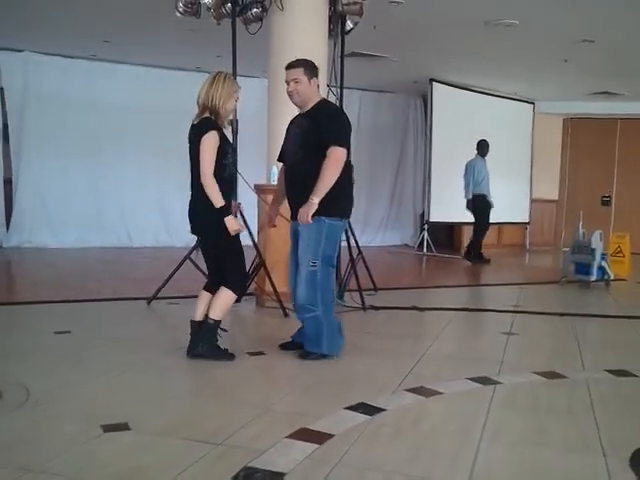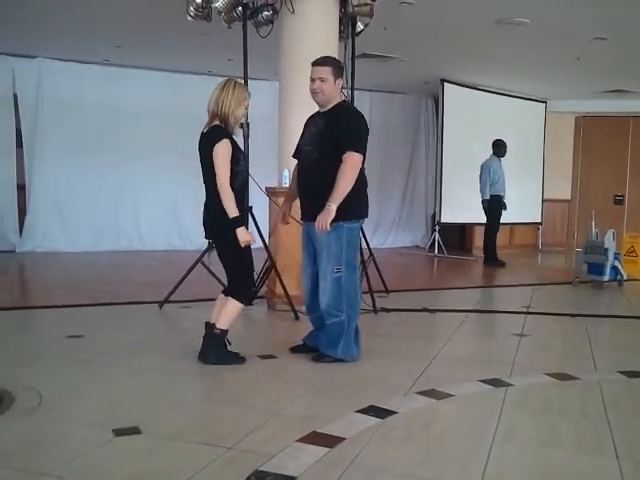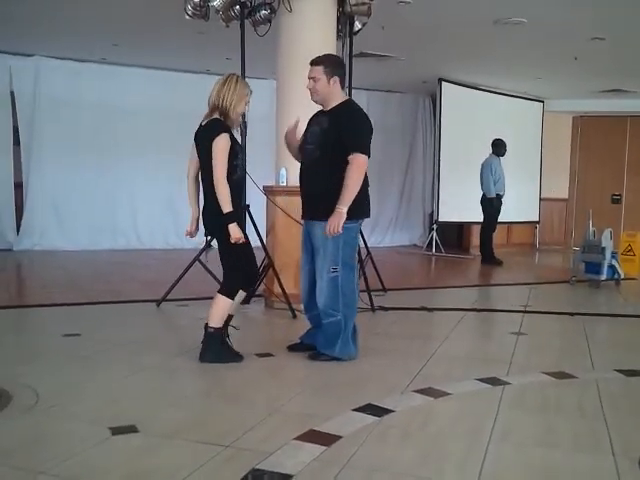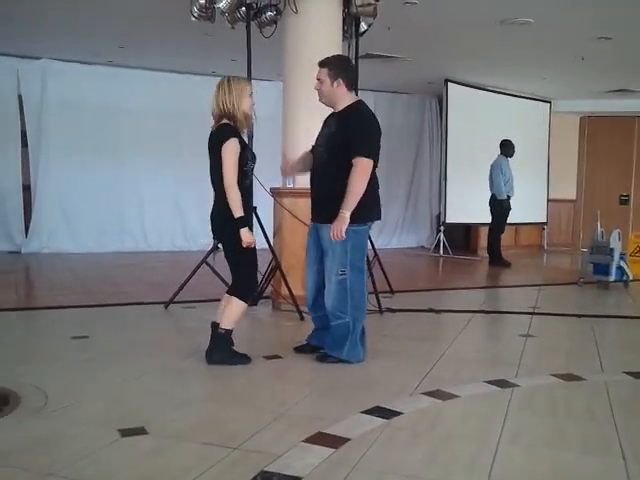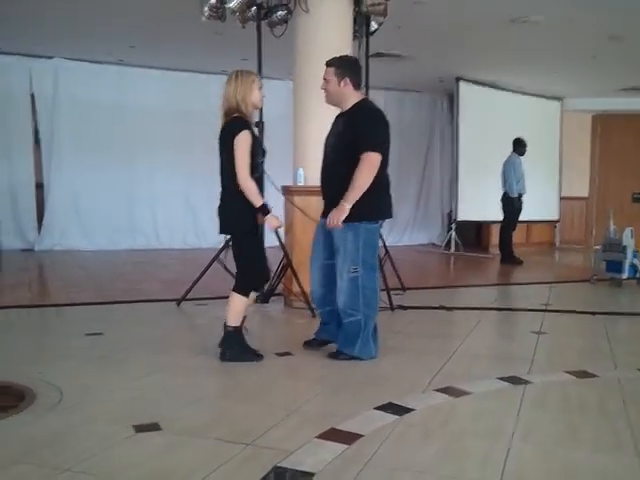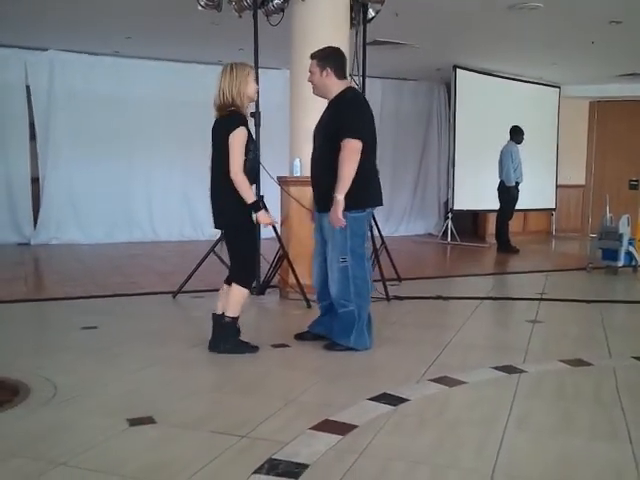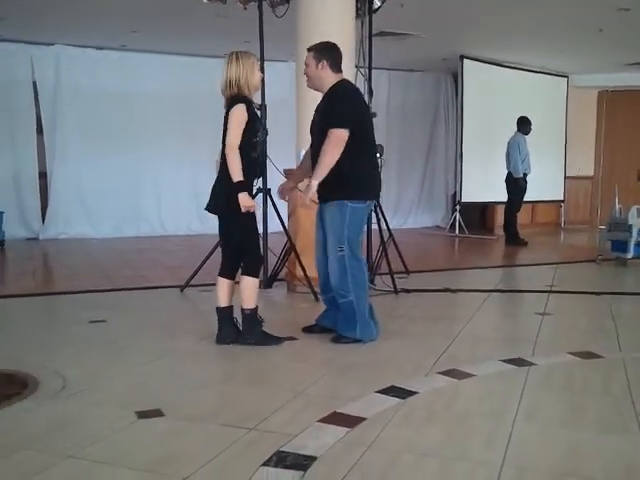
dt=0.3s
person 1, frame 1
left shoulder: (331, 115)
right shoulder: (296, 122)
left elbow: (336, 158)
right elbow: (287, 167)
left wrist: (314, 200)
right wrist: (276, 202)
left hip: (326, 210)
right hip: (302, 210)
left knee: (315, 274)
right knee: (301, 276)
left ankle: (325, 341)
right ankle: (310, 334)
person 1, frame 2
left shoulder: (350, 118)
right shoulder: (313, 121)
left elbow: (352, 164)
left wrist: (331, 207)
right wrist: (289, 199)
left hip: (340, 215)
right hip: (312, 214)
left knee: (336, 280)
right knee: (314, 280)
left ankle: (342, 346)
right ankle: (320, 337)
person 1, frame 3
left shoulder: (353, 117)
right shoulder: (317, 118)
left elbow: (357, 164)
right elbow: (303, 157)
left wrist: (341, 210)
right wrist: (292, 139)
left hip: (337, 214)
right hip: (314, 213)
left knee: (334, 279)
right knee: (312, 279)
left ankle: (339, 345)
right ankle: (318, 335)
person 1, frame 4
left shoulder: (361, 119)
right shoulder: (332, 119)
left elbow: (362, 169)
left wrist: (345, 214)
right wrist: (296, 166)
left hip: (348, 217)
right hip: (322, 215)
left knee: (342, 281)
right knee: (316, 280)
left ankle: (346, 347)
right ankle: (323, 336)
person 1, frame 5
left shoulder: (369, 116)
right shoulder: (343, 117)
left elbow: (370, 163)
left wrist: (345, 205)
left hip: (359, 214)
right hip: (334, 211)
left knee: (354, 279)
right knee: (323, 272)
left ankle: (359, 344)
right ankle: (331, 328)
person 1, frame 6
left shoulder: (351, 104)
right shoulder: (335, 106)
left elbow: (351, 151)
left wrist: (340, 197)
right wrist: (323, 201)
left hip: (349, 204)
right hip: (327, 203)
left knee: (346, 268)
right knee: (325, 268)
left ankle: (354, 335)
right ankle: (328, 324)
person 1, frame 7
left shoulder: (344, 95)
right shoulder: (328, 101)
left elbow: (337, 142)
right elbow: (316, 150)
left wrist: (313, 182)
right wrist: (292, 182)
left hip: (351, 192)
right hip: (333, 192)
left knee: (344, 257)
right knee: (327, 258)
left ankle: (359, 326)
right ankle: (335, 317)
person 2, frame 1
left shoulder: (198, 125)
right shoulder: (211, 127)
right elbow: (207, 176)
left wrist: (225, 204)
right wrist: (226, 213)
left hip: (203, 212)
right hip: (213, 214)
left knee: (217, 276)
right knee: (236, 276)
left ankle: (199, 338)
right ankle: (206, 339)
person 2, frame 2
left shoulder: (209, 133)
right shoulder: (221, 136)
right elbow: (224, 186)
right wrist: (239, 225)
left hip: (218, 220)
right hip: (226, 222)
left knee: (236, 282)
right knee: (244, 285)
left ankle: (211, 341)
right ankle: (214, 346)
person 2, frame 3
left shoulder: (205, 128)
right shoulder: (221, 130)
left elbow: (193, 174)
right elbow: (220, 179)
left wrist: (195, 215)
right wrist: (231, 221)
left hip: (214, 214)
right hip: (224, 215)
left knee: (248, 273)
right knee: (236, 278)
left ankle: (217, 331)
right ankle: (212, 345)
person 2, frame 4
left shoulder: (220, 131)
right shoulder: (230, 134)
right elbow: (230, 185)
right wrist: (243, 225)
left hip: (226, 219)
right hip: (233, 220)
left knee: (241, 281)
right knee: (247, 283)
left ankle: (218, 342)
right ankle: (220, 346)
person 2, frame 5
left shoulder: (232, 125)
right shoulder: (242, 127)
right elbow: (243, 177)
left wrist: (259, 208)
right wrist: (266, 211)
left hip: (237, 211)
right hip: (241, 212)
left knee: (257, 273)
right knee: (249, 276)
left ankle: (233, 334)
right ankle: (232, 344)
person 2, frame 6
left shoulder: (223, 120)
right shoulder: (236, 121)
right elbow: (236, 172)
right wrist: (258, 206)
left hip: (226, 205)
right hip: (235, 207)
left knee: (239, 269)
right knee: (247, 269)
left ankle: (220, 333)
right ankle: (227, 335)
person 2, frame 7
left shoulder: (237, 105)
right shoulder: (241, 103)
right elbow: (231, 149)
right wrist: (241, 189)
left hip: (228, 193)
right hip: (234, 194)
left knee: (231, 260)
right knee: (252, 258)
left ankle: (227, 327)
right ankle: (251, 327)
person 3, frame 1
left shoulder: (483, 163)
right shoulder: (472, 163)
right elbow: (468, 183)
left wrist: (488, 199)
right wrist: (469, 200)
left hip: (483, 199)
right hip: (476, 199)
left knee: (482, 226)
right knee: (481, 226)
left ankle: (476, 254)
right ankle: (471, 253)
person 3, frame 2
left shoulder: (498, 163)
right shoulder: (488, 163)
right elbow: (484, 183)
left wrist: (502, 199)
right wrist: (485, 201)
left hip: (497, 199)
right hip: (491, 199)
left knee: (493, 229)
right knee: (492, 229)
left ankle: (491, 257)
right ankle: (490, 259)
person 3, frame 3
left shoulder: (497, 162)
right shoulder: (489, 162)
right elbow: (487, 182)
right wrist: (493, 199)
left hip: (496, 198)
right hip: (490, 199)
left knee: (490, 228)
right knee: (488, 228)
left ankle: (488, 256)
right ankle: (487, 257)
person 3, frame 4
left shoulder: (505, 162)
right shoulder: (499, 163)
right elbow: (498, 184)
left wrist: (505, 200)
right wrist: (504, 200)
left hip: (503, 200)
right hip: (499, 200)
left knee: (498, 229)
right knee: (496, 229)
left ankle: (496, 257)
right ankle: (495, 258)
person 3, frame 5
left shoulder: (515, 160)
right shoulder: (512, 160)
right elbow: (510, 181)
right wrist: (515, 198)
left hip: (514, 197)
right hip: (512, 198)
left knee: (508, 227)
right knee: (508, 227)
left ankle: (507, 255)
right ankle: (507, 256)
person 3, frame 6
left shoulder: (513, 148)
right shoulder: (509, 149)
right elbow: (507, 170)
right wrist: (512, 187)
left hip: (510, 186)
right hip: (508, 187)
left knee: (505, 216)
right knee: (505, 216)
left ankle: (503, 244)
right ankle: (503, 245)
person 3, frame 7
left shoulder: (521, 139)
right shoulder: (516, 140)
right elbow: (515, 161)
left wrist: (521, 178)
right wrist: (520, 178)
left hip: (518, 178)
right hip: (516, 178)
left knee: (513, 208)
right knee: (513, 208)
left ankle: (511, 236)
right ankle: (512, 237)
